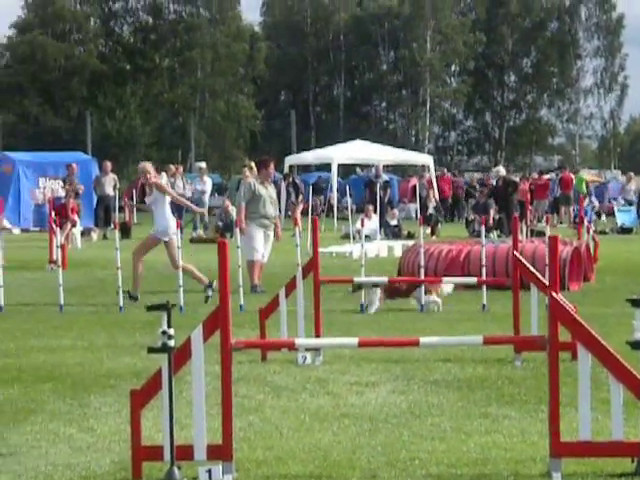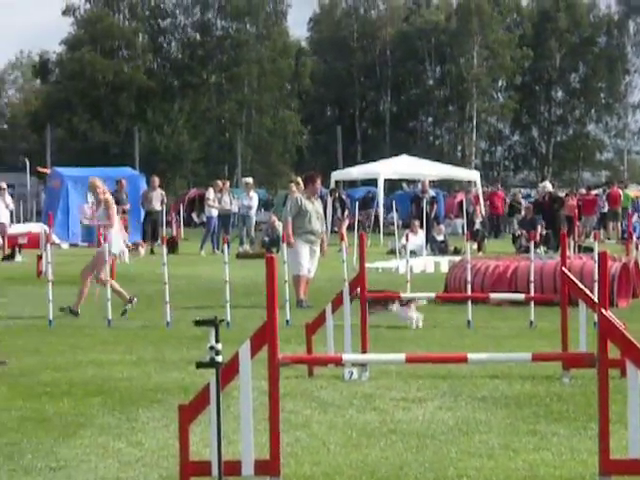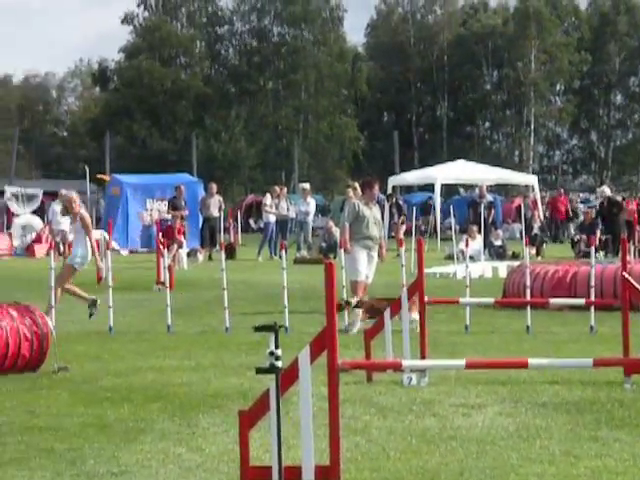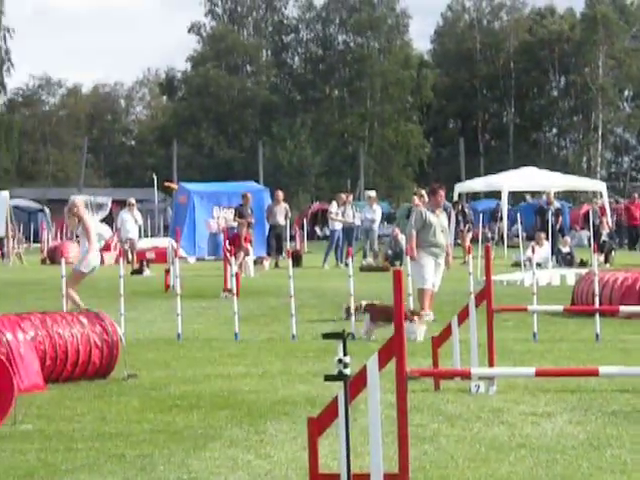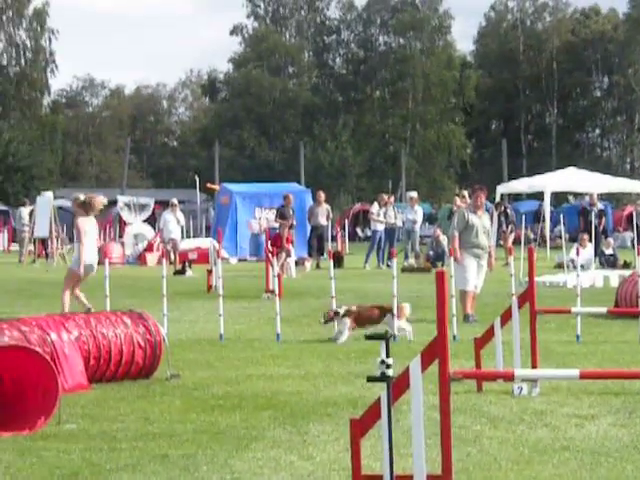
dt=0.3s
person 1, frame 1
left shoulder: (272, 187)
right shoulder: (250, 183)
left elbow: (275, 208)
right elbow: (241, 203)
left wrist: (278, 226)
right wrist: (241, 221)
left hip: (269, 226)
right hip: (254, 224)
left knee: (263, 257)
right knee: (255, 255)
left ankle: (259, 283)
right ankle: (254, 284)
person 1, frame 2
left shoulder: (318, 202)
right shoulder: (297, 199)
left elbow: (322, 224)
right elbow: (288, 217)
left wrist: (324, 241)
right wrist: (289, 235)
left hip: (315, 241)
right hip: (300, 239)
left knee: (309, 272)
right knee: (300, 270)
left ankle: (305, 298)
right ankle: (300, 299)
person 1, frame 3
left shoulder: (376, 208)
right shoulder: (354, 204)
left elbow: (380, 229)
right elbow: (345, 223)
left wrist: (382, 246)
right wrist: (345, 241)
left hip: (373, 247)
right hip: (358, 245)
left knee: (367, 278)
right knee: (358, 276)
left ankle: (362, 305)
right ankle: (357, 307)
person 1, frame 4
left shoulder: (443, 214)
right shoulder: (421, 211)
left elbow: (446, 235)
right elbow: (412, 230)
left wrist: (449, 253)
right wrist: (412, 249)
left hip: (439, 254)
right hip: (425, 253)
left knee: (434, 285)
right knee: (425, 283)
left ankle: (429, 312)
right ankle: (424, 313)
person 1, frame 5
left shoulder: (486, 216)
right shoulder: (463, 212)
left elbow: (489, 237)
right elbow: (455, 232)
left wrist: (491, 255)
right wrist: (456, 250)
left hip: (482, 256)
right hip: (467, 254)
left knee: (476, 287)
right knee: (467, 285)
left ankle: (471, 313)
right ankle: (467, 314)
person 2, frame 1
left shoulder: (158, 184)
right shoulder: (149, 187)
left elbow: (176, 197)
left wrist: (194, 208)
left hip: (164, 226)
right hip: (160, 227)
left knee: (137, 254)
right knee: (176, 264)
right ankle: (207, 284)
person 2, frame 2
left shoulder: (108, 200)
right shoulder: (98, 202)
left elbow: (113, 222)
right elbow: (118, 221)
left wrist: (93, 222)
right wrist: (124, 239)
left hip: (112, 242)
right hip: (107, 243)
left knee: (100, 277)
right knee: (85, 274)
left ankle: (128, 298)
right ankle: (75, 308)
person 2, frame 3
left shoulder: (83, 216)
right shoulder: (74, 215)
left elbow: (91, 238)
left wrist: (97, 260)
left hip: (79, 255)
right hip: (76, 254)
left knee: (57, 283)
right knee: (64, 285)
left ankle: (48, 314)
right ankle: (91, 300)
person 2, frame 4
left shoulder: (85, 221)
right shoulder: (82, 220)
left elbow: (92, 242)
left wrist: (84, 260)
left hip: (88, 258)
right hip: (92, 259)
left knee: (66, 288)
right knee: (69, 286)
person 2, frame 5
left shoulder: (78, 221)
right shoulder: (93, 220)
left elbow: (81, 244)
right elbow: (97, 242)
left wrist: (81, 265)
left hip: (81, 259)
right hip: (93, 259)
left knee: (66, 289)
right knee: (74, 289)
right ankle: (88, 307)
